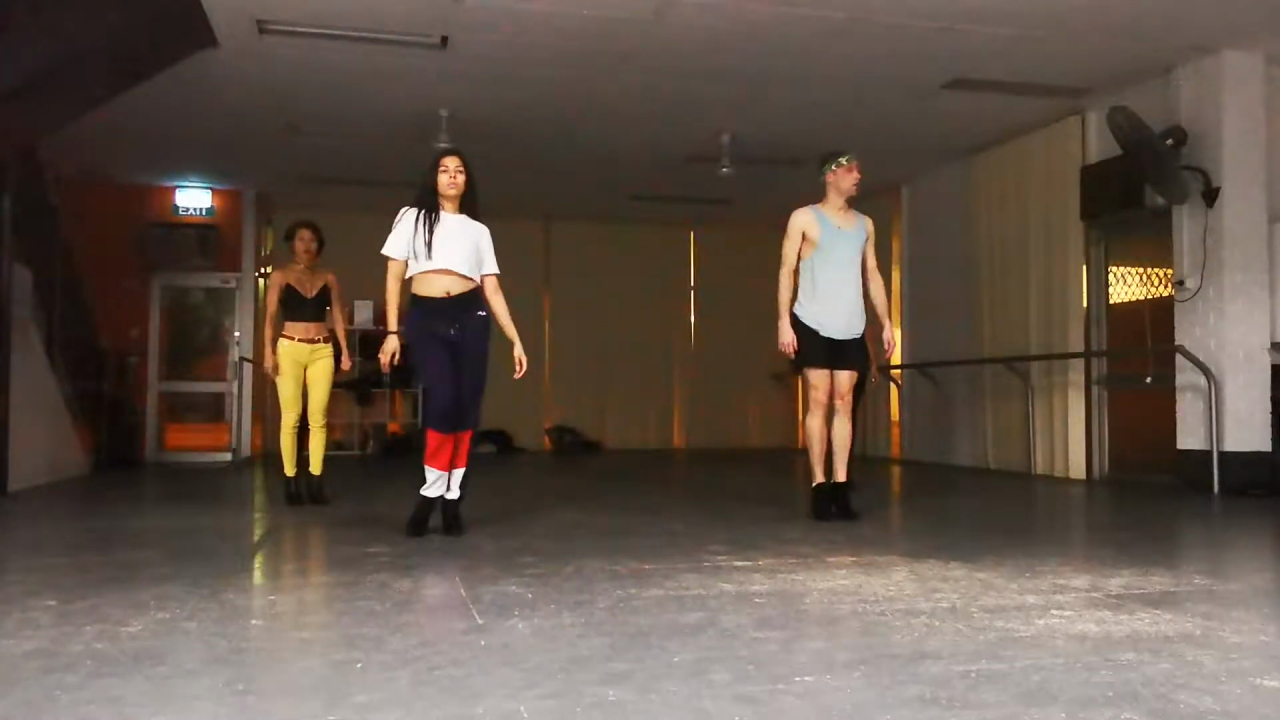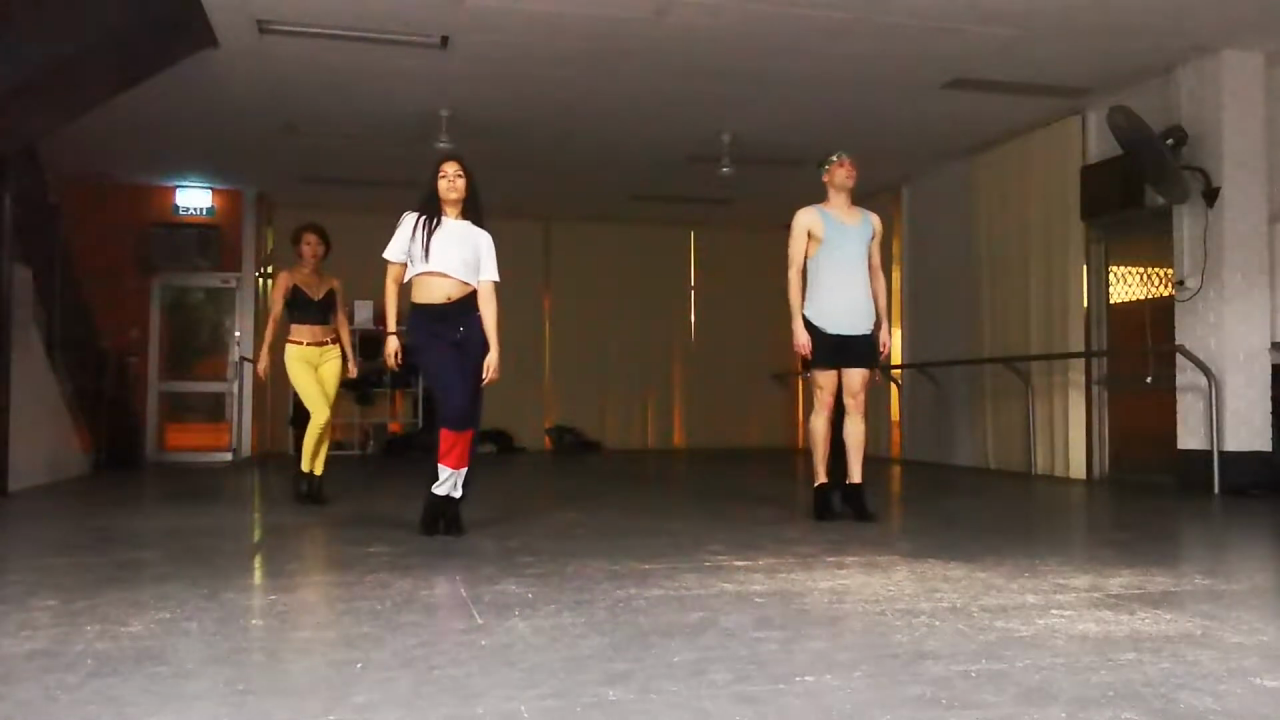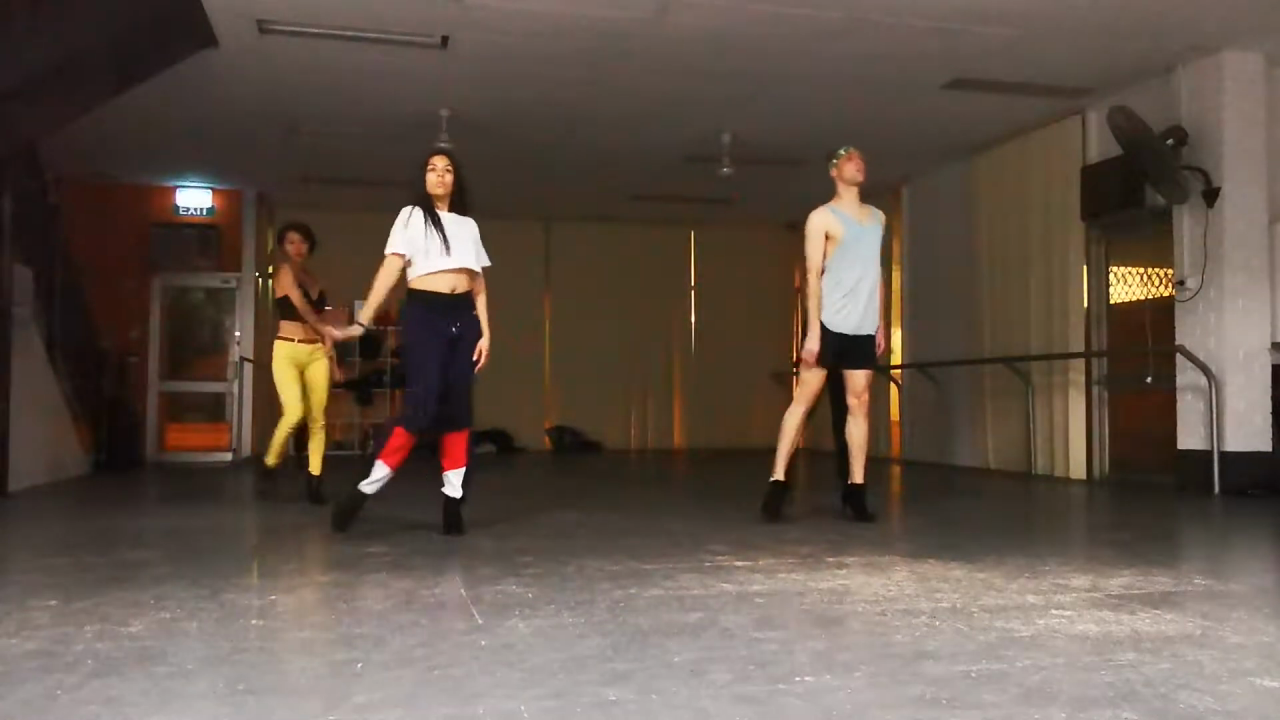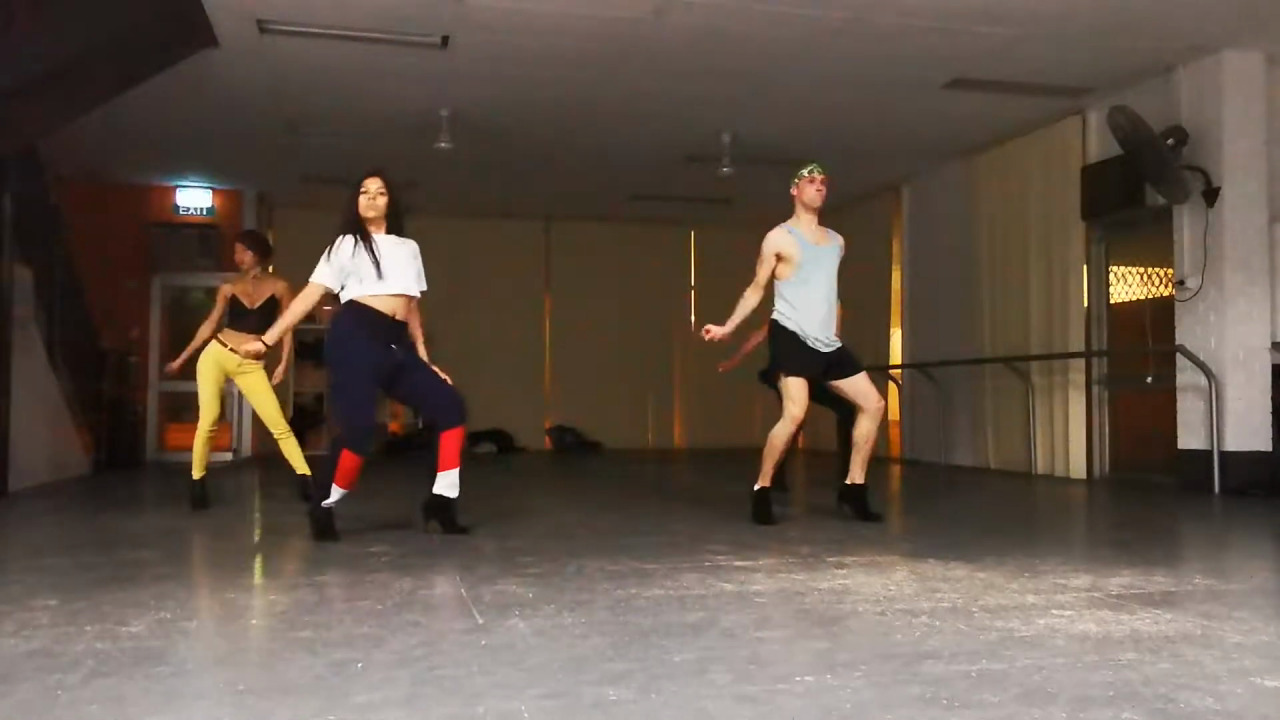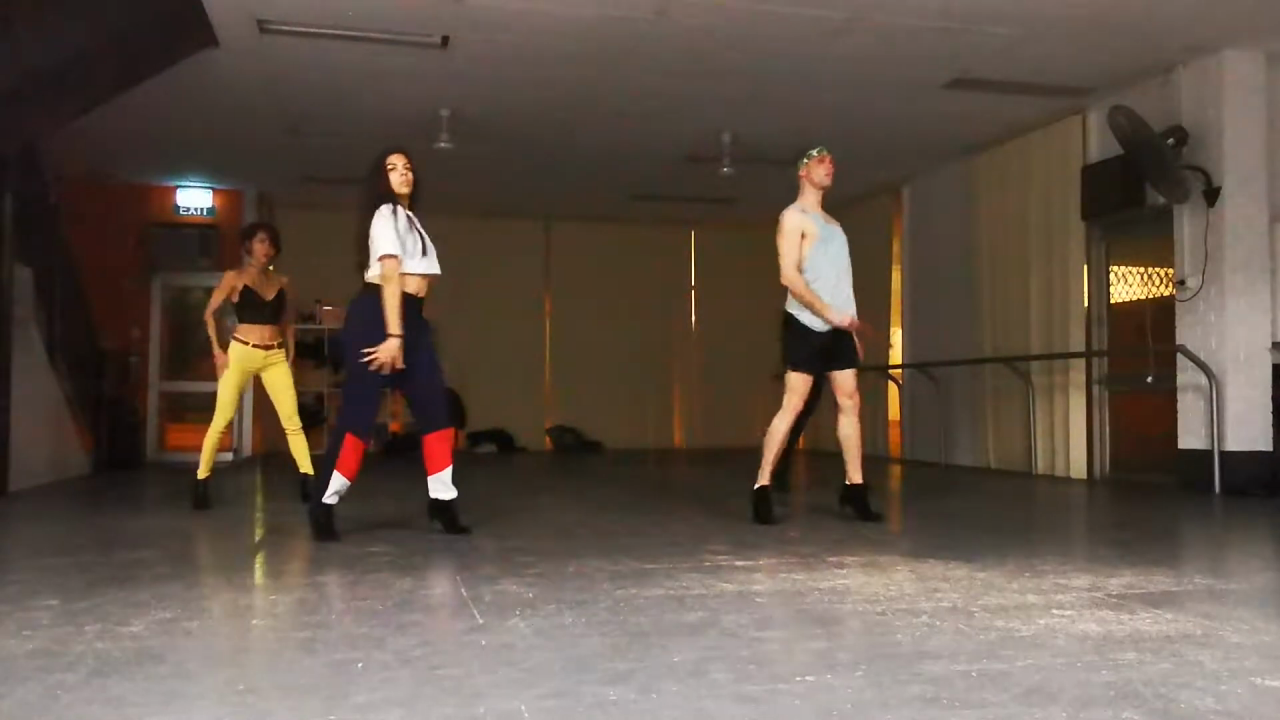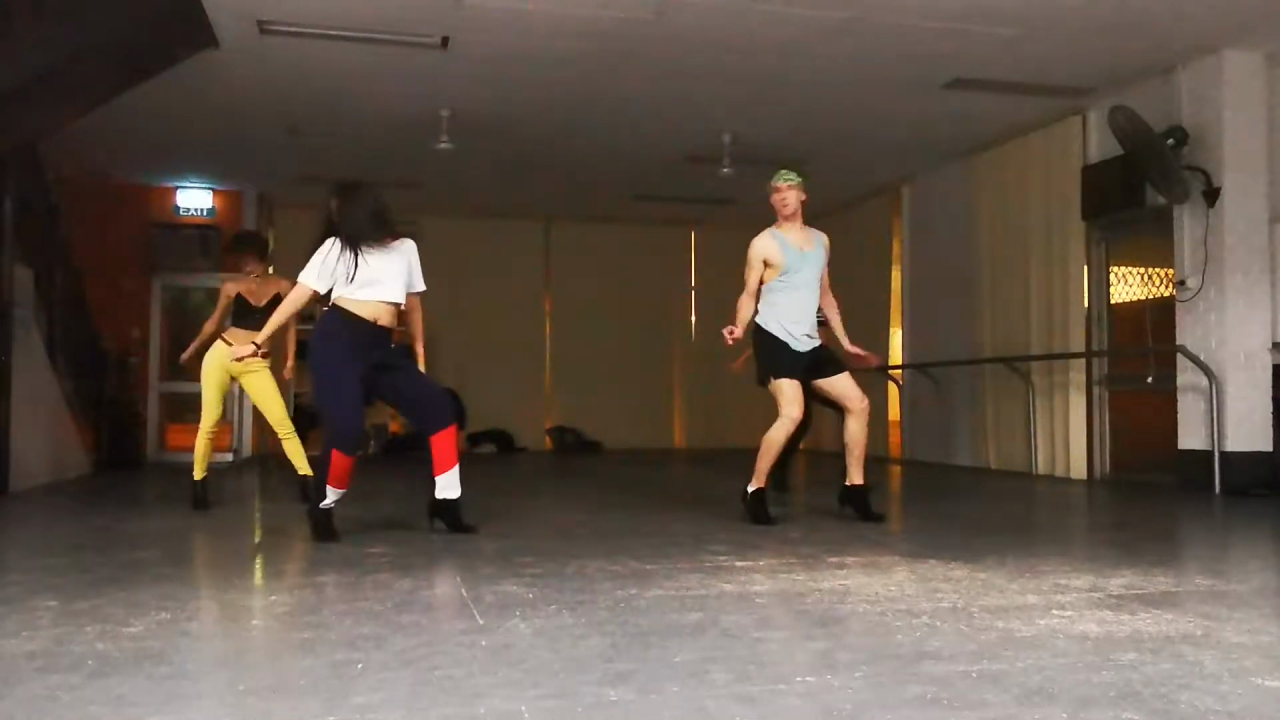
dt=0.7s
person 1, frame 1
left shoulder: (479, 231)
right shoulder: (412, 217)
left elbow: (492, 290)
right elbow: (394, 277)
left wrist: (516, 341)
right wrist: (392, 331)
left hip: (470, 318)
right hip: (425, 319)
left knee: (466, 410)
right knee: (443, 404)
left ankle: (451, 498)
right ankle: (430, 493)
person 1, frame 2
left shoulder: (480, 236)
right shoulder: (414, 222)
left elbow: (487, 294)
right elbow: (393, 280)
left wrist: (494, 348)
right wrist: (391, 333)
left hip: (467, 322)
right hip: (426, 325)
left knee: (468, 413)
right knee: (456, 405)
left ankle: (452, 498)
right ankle: (441, 492)
person 1, frame 3
left shoulder: (469, 226)
right shoulder: (412, 216)
left elbow: (479, 283)
right elbow: (389, 270)
left wrist: (486, 331)
right wrist: (362, 321)
left hip: (463, 318)
right hip: (424, 313)
left knee: (458, 408)
right knee: (422, 405)
left ankle: (452, 500)
right ankle: (365, 490)
person 1, frame 4
left shoulder: (408, 247)
right shoulder: (347, 243)
right elbow: (309, 295)
left wrist: (423, 358)
right wrist: (267, 339)
left hip: (393, 343)
right hip: (353, 337)
left knee: (449, 406)
right knee: (359, 429)
left ankle: (441, 500)
right ankle: (323, 506)
person 1, frame 5
left shoulder: (407, 216)
right shoulder: (387, 212)
right elbow: (390, 276)
left wrist: (406, 332)
right wrist: (394, 336)
left hip: (409, 320)
right hip: (375, 316)
left knee: (434, 407)
right knee: (359, 410)
left ankle: (442, 501)
right ankle: (323, 504)
person 1, frame 6
left shoulder: (404, 247)
right shoulder: (337, 247)
left elbow: (413, 305)
right elbow: (299, 295)
left wrist: (420, 359)
right wrist: (258, 341)
left hip: (381, 348)
right hip: (338, 340)
left knee: (437, 406)
right knee: (346, 428)
left ankle: (446, 502)
right ankle: (322, 508)
person 2, frame 1
left shoulder: (865, 224)
right shoulder: (803, 218)
left elbow: (872, 275)
right elbow: (787, 271)
left wrist: (886, 323)
right wrist: (783, 322)
left hip: (851, 328)
right hip: (813, 325)
left knee: (844, 404)
right knee: (819, 403)
left ankle: (840, 486)
right ankle: (819, 486)
person 2, frame 2
left shoulder: (871, 221)
right shoulder: (807, 217)
left elbow: (876, 273)
right elbow: (794, 272)
left wrist: (884, 323)
right wrist: (797, 323)
left hip: (860, 326)
right hip: (821, 324)
left knee: (855, 403)
right knee: (824, 403)
left ankle: (854, 486)
right ankle: (822, 486)
person 2, frame 3
left shoulder: (877, 217)
right shoulder: (822, 218)
right elbow: (813, 276)
left wrist: (879, 324)
right wrist: (814, 330)
left hip: (863, 327)
right hip: (828, 324)
left knee: (859, 404)
right knee: (805, 398)
left ankle: (855, 489)
right ankle: (778, 482)
person 2, frame 4
left shoulder: (836, 241)
right shoulder: (778, 238)
right elbow: (756, 289)
right wrist: (727, 326)
left hip: (828, 342)
right hip: (790, 335)
left knee: (874, 404)
right knee: (795, 413)
left ankle: (854, 487)
right ankle: (762, 490)
person 2, frame 5
left shoulder: (831, 224)
right shoulder: (793, 216)
right elbow: (790, 276)
left wrist: (848, 323)
right wrist: (831, 313)
left hip: (838, 325)
right hip: (806, 323)
left knee: (849, 401)
right knee: (793, 405)
left ankle: (854, 488)
right ankle: (761, 487)
person 2, frame 6
left shoulder: (821, 240)
right shoulder: (763, 244)
right elbow: (749, 296)
left wrist: (845, 341)
right wrist: (740, 328)
left hip: (810, 342)
right hip: (774, 339)
left knee: (858, 404)
right knee: (792, 414)
left ankle: (854, 488)
right ankle: (755, 491)
person 3, frame 1
left shoulder: (328, 279)
right shoulder: (280, 276)
left elbow: (337, 316)
right elbow: (271, 316)
left wrist: (344, 350)
right wrist: (268, 351)
left hip: (322, 350)
right hip: (290, 348)
left knee: (318, 418)
right knee: (291, 417)
left ankle: (315, 481)
right ankle: (291, 481)
person 3, frame 2
left shoulder: (333, 283)
right shoulder: (286, 278)
left elbow: (341, 321)
right elbow: (274, 316)
left wrist: (350, 356)
right wrist: (265, 353)
left hip: (330, 353)
right hip: (299, 352)
left knee: (326, 418)
right knee: (320, 413)
left ankle: (316, 481)
right ankle: (303, 472)
person 3, frame 3
left shoulder: (312, 277)
right shoulder: (284, 271)
right elbow: (301, 305)
left wrist: (331, 359)
right wrist: (324, 332)
left hip: (317, 351)
right hip: (287, 350)
left knee: (317, 419)
right knee: (294, 414)
left ankle: (314, 481)
right ankle: (269, 465)
person 3, frame 4
left shoulder: (279, 287)
right shoulder: (229, 288)
right elbow: (211, 322)
left wrist: (283, 363)
right wrist: (182, 358)
left hip: (249, 365)
right hip: (215, 356)
left knee: (278, 424)
right knee: (207, 420)
left ankle: (306, 480)
right ankle: (197, 482)
person 3, frame 5
left shoulder: (281, 281)
right shoulder: (235, 277)
right elbow: (210, 312)
left wrist: (289, 349)
right wrist: (217, 349)
left hip: (276, 357)
right hip: (242, 354)
left knee: (292, 420)
right knee: (222, 420)
left ankle: (308, 480)
right ankle: (201, 481)
person 3, frame 6
left shoulder: (282, 285)
right shoulder: (232, 286)
left elbow: (290, 324)
right elbow: (215, 320)
left wrist: (290, 359)
right wrist: (192, 348)
left hip: (256, 365)
right hip: (220, 355)
left knee: (283, 423)
right knee: (209, 422)
left ankle: (308, 480)
right ankle: (199, 482)
